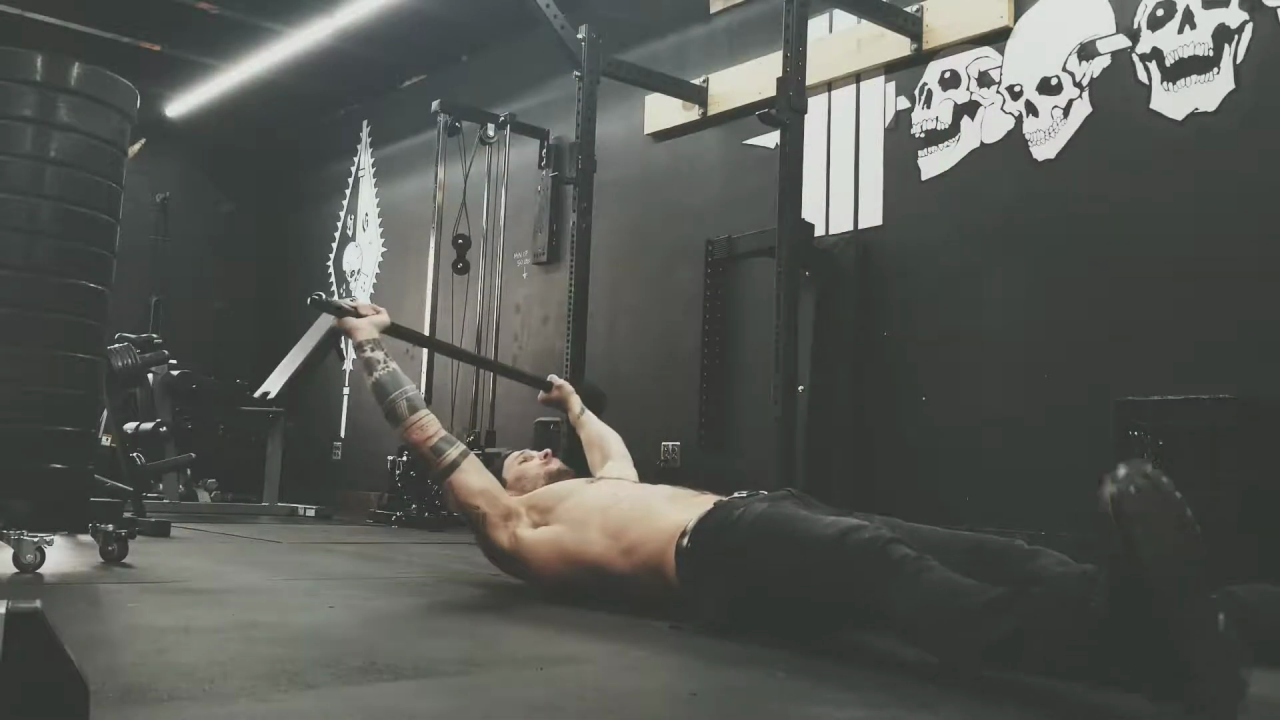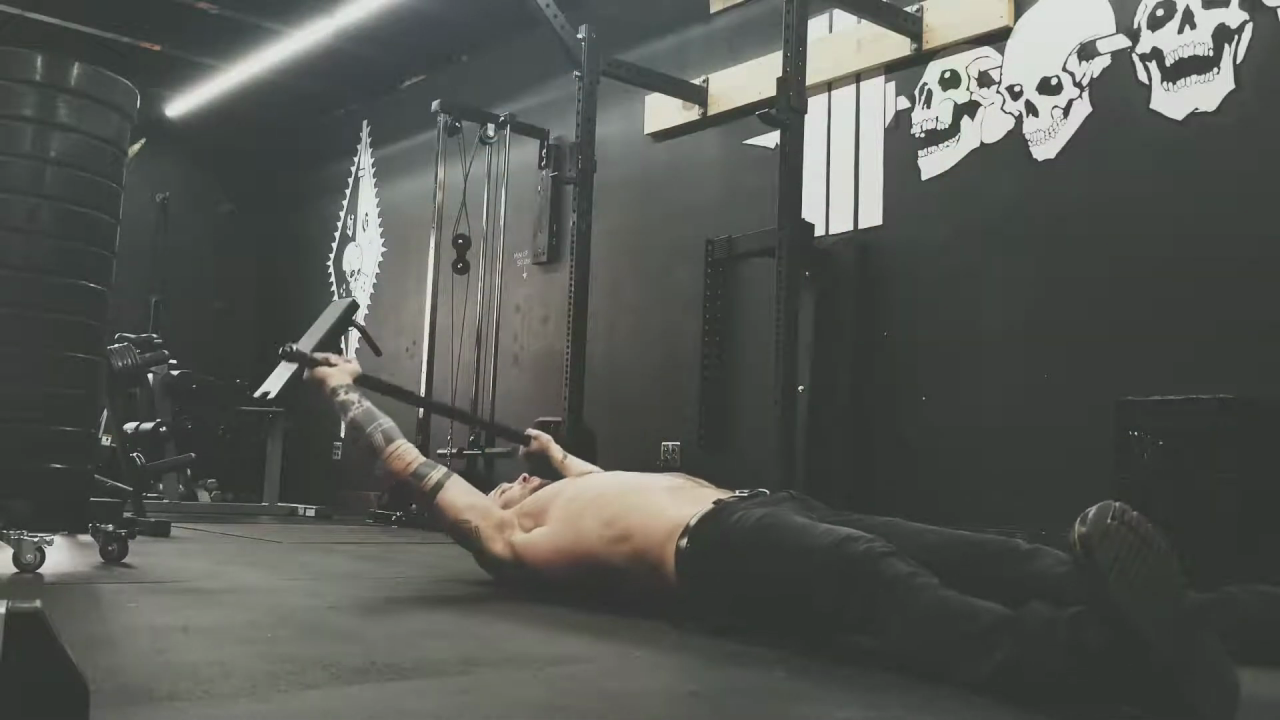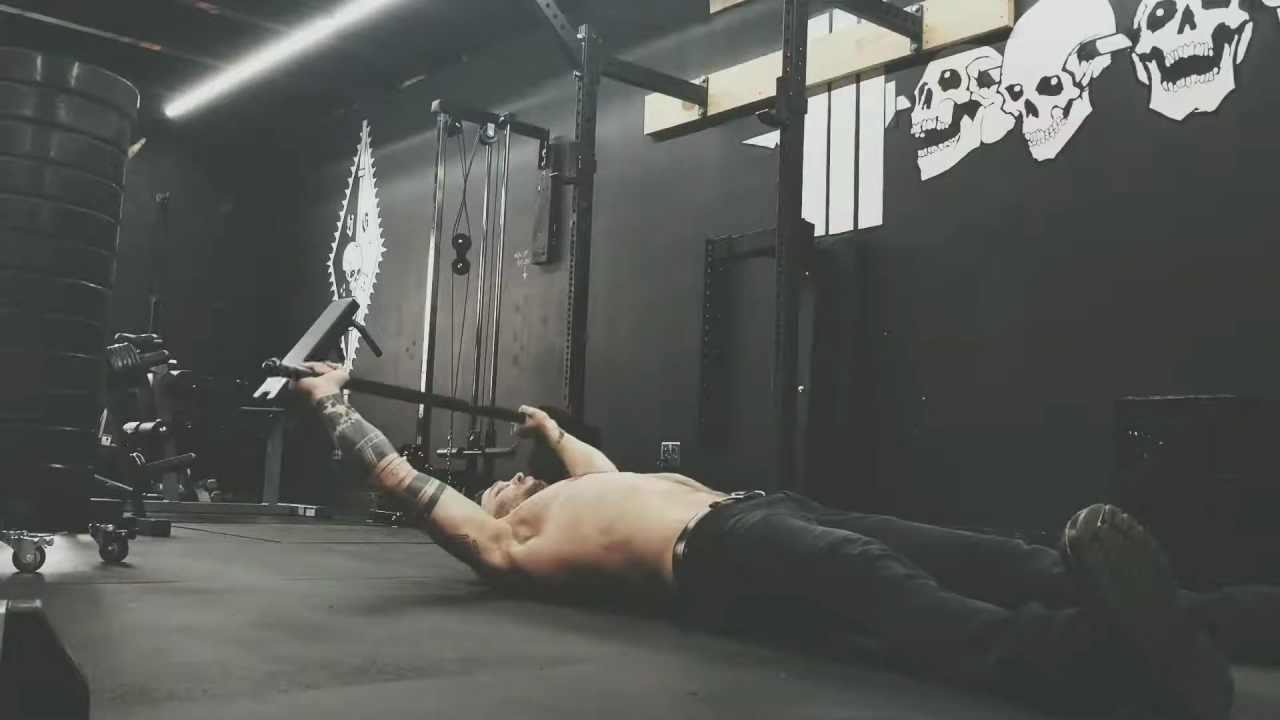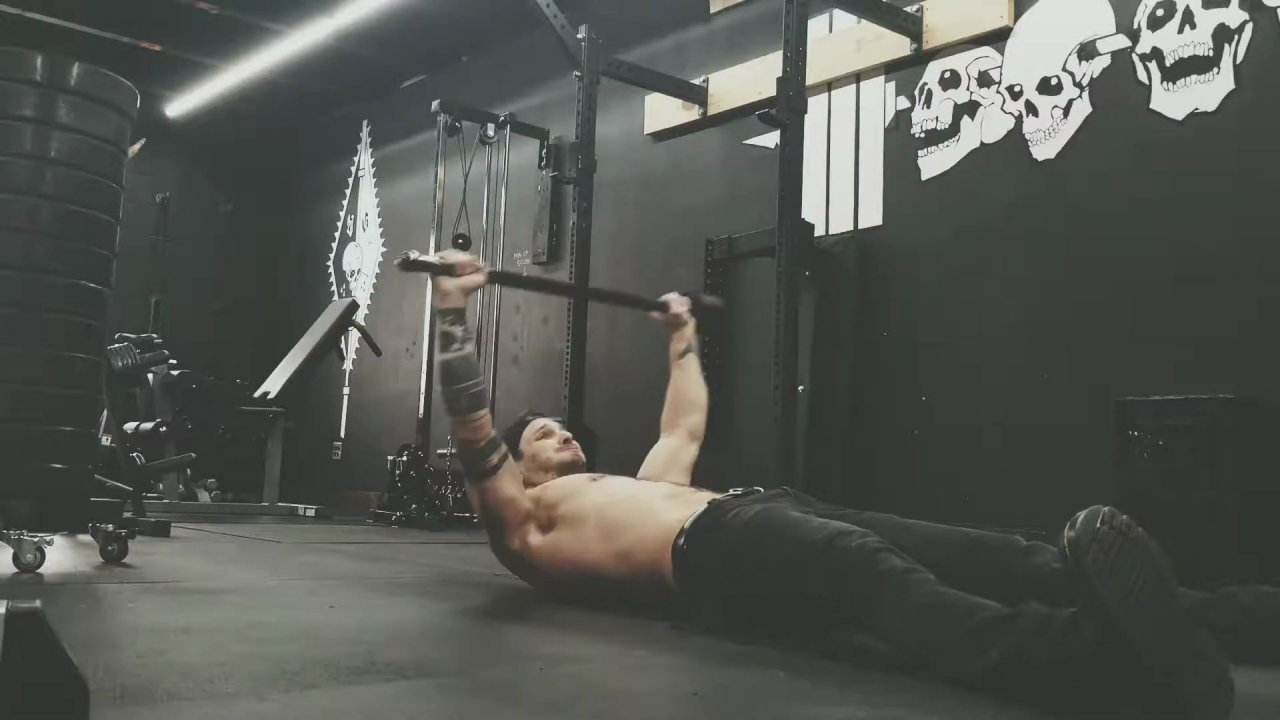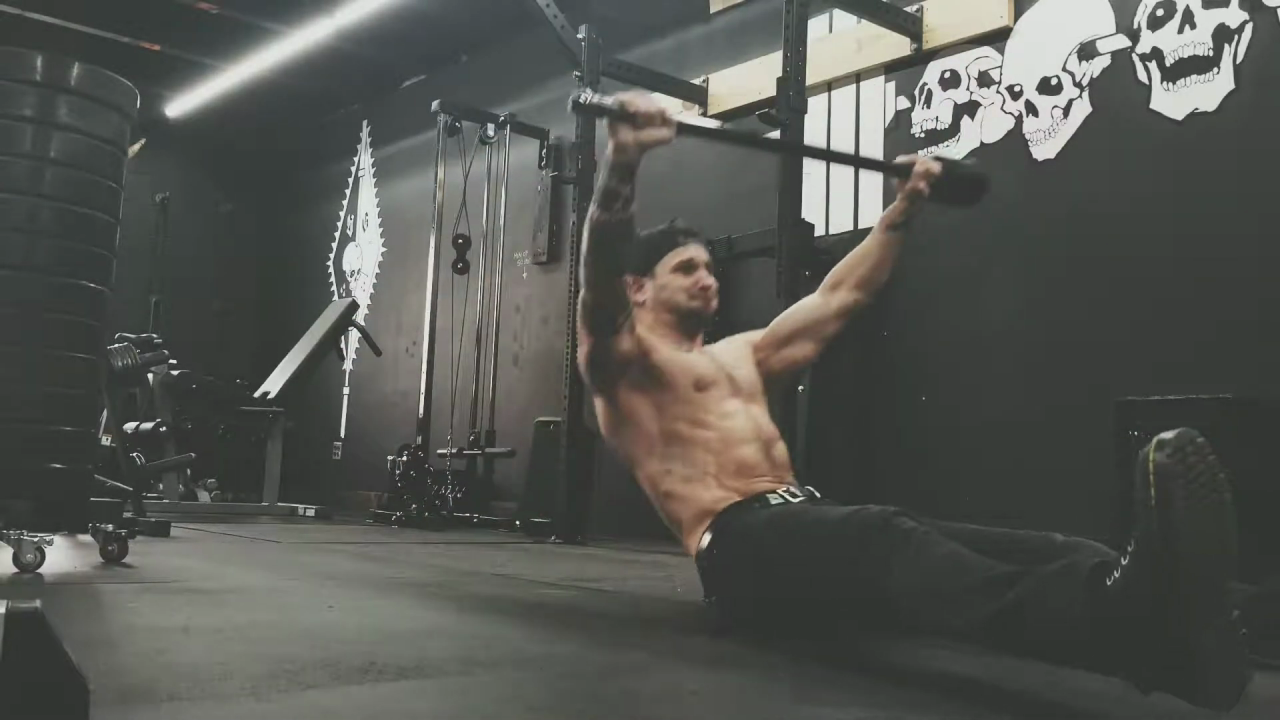
dt=0.4s
person 1, frame 1
left shoulder: (597, 492)
right shoulder: (517, 530)
left elbow: (620, 455)
right elbow: (438, 448)
left wrist: (575, 406)
right wrist: (374, 349)
left hip: (759, 512)
right hip: (717, 550)
left knee: (988, 555)
right knee: (890, 572)
left ankle: (1160, 617)
right ankle: (1123, 625)
person 1, frame 2
left shoulder: (568, 494)
right shoulder: (513, 537)
right elbow: (420, 473)
left wrist: (554, 449)
right wrist: (349, 395)
left hip: (757, 509)
right hip: (716, 547)
left knee: (989, 558)
right knee: (893, 590)
left ankle: (1167, 616)
person 1, frame 3
left shoulder: (576, 497)
right shoulder: (506, 543)
left elbow: (607, 469)
right elbow: (411, 483)
left wrist: (551, 430)
right wrist: (336, 405)
left hip: (757, 511)
right hip: (711, 552)
left knee: (986, 559)
right knee: (886, 590)
left ankle: (1174, 620)
person 1, frame 4
left shoulder: (637, 488)
right shoulder: (518, 520)
left elbow: (682, 429)
right elbow: (473, 440)
left wrist: (684, 335)
right wrist: (452, 311)
left hip: (764, 511)
right hip: (710, 551)
left knee: (985, 553)
right knee: (882, 582)
left ankle: (1167, 620)
person 1, frame 5
left shoulder: (741, 352)
right shoulder: (623, 362)
left elbow: (844, 292)
right elbow: (599, 287)
left wrist: (903, 203)
right wrist: (625, 155)
left hip: (811, 525)
right hip: (741, 548)
left knee: (1027, 551)
right knee: (887, 543)
left ankle: (1177, 620)
right ankle: (1123, 614)
